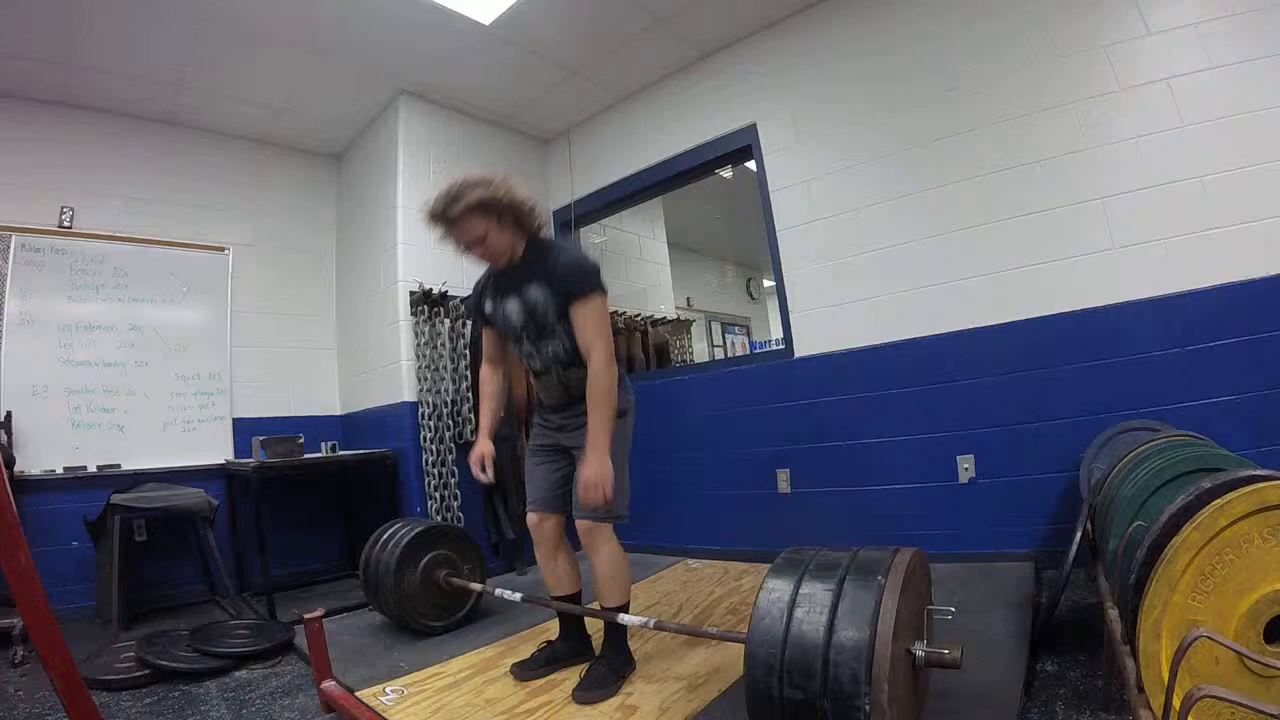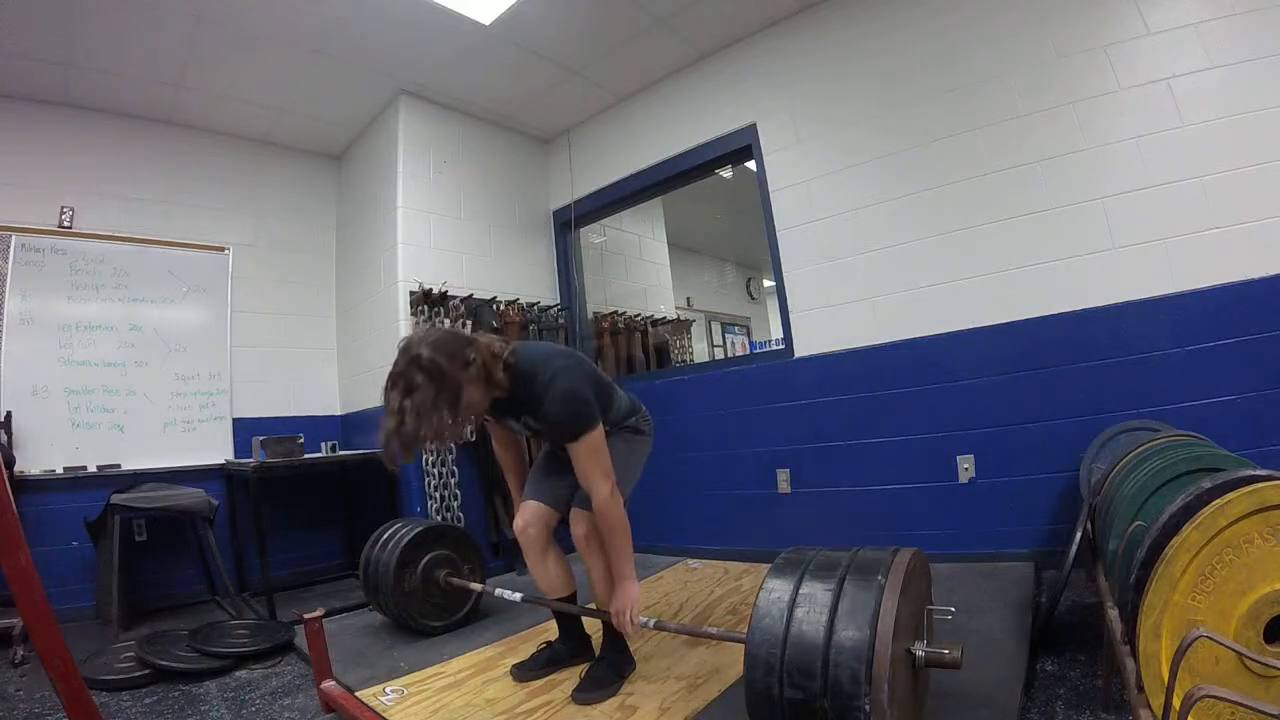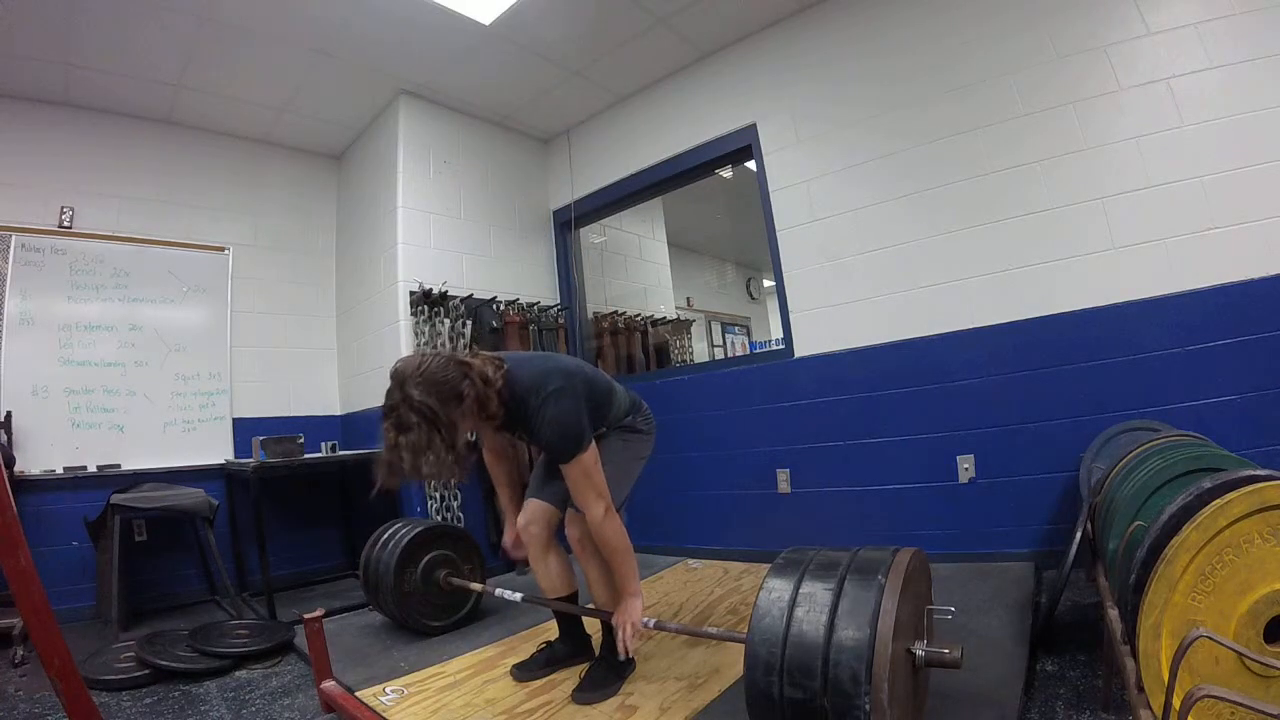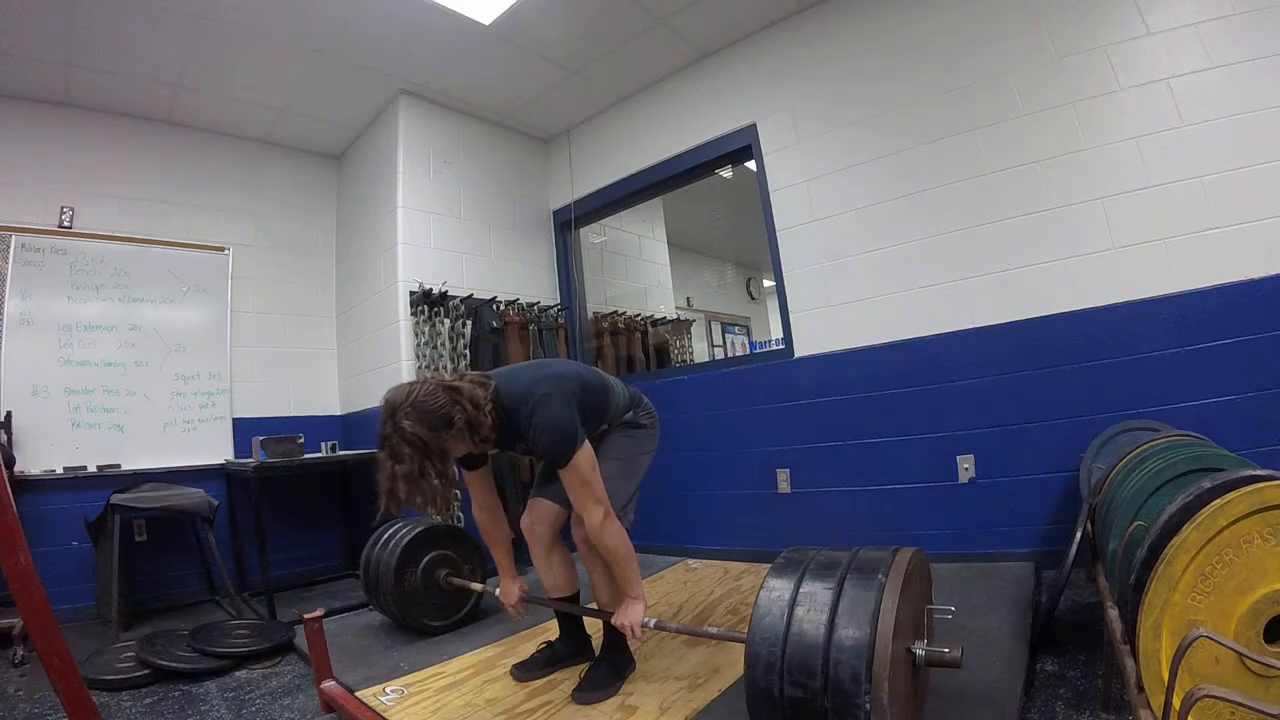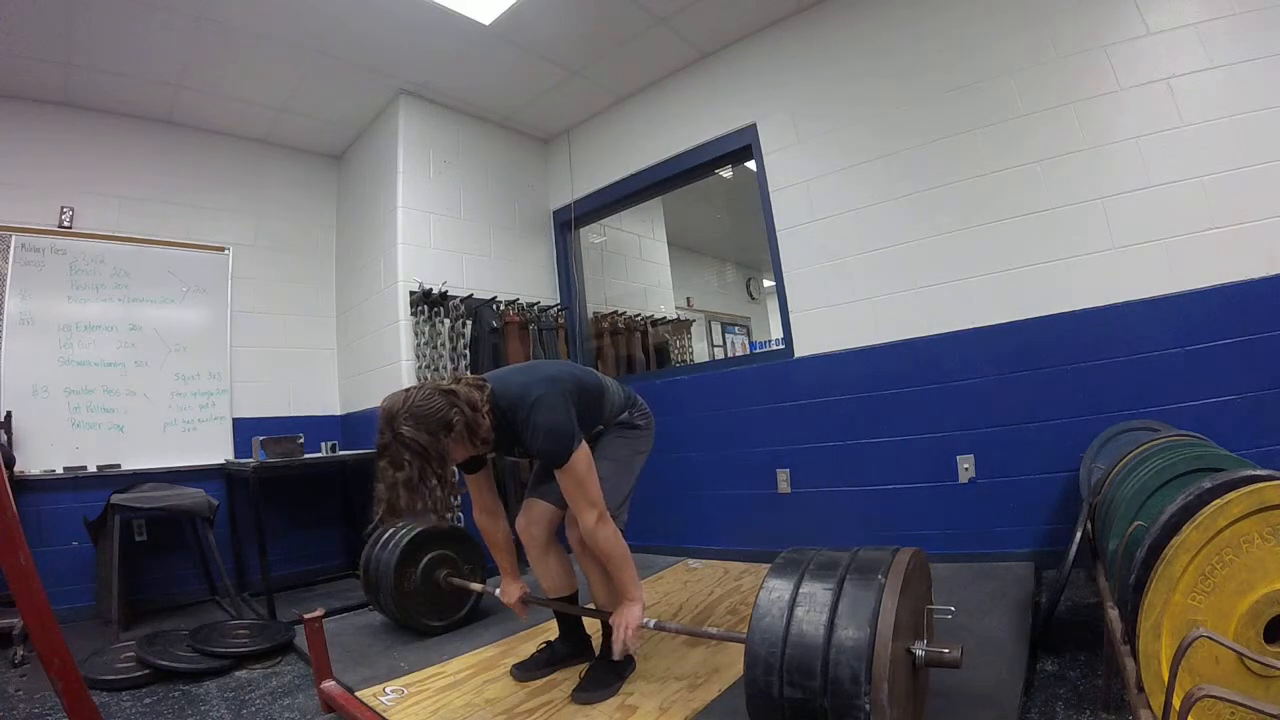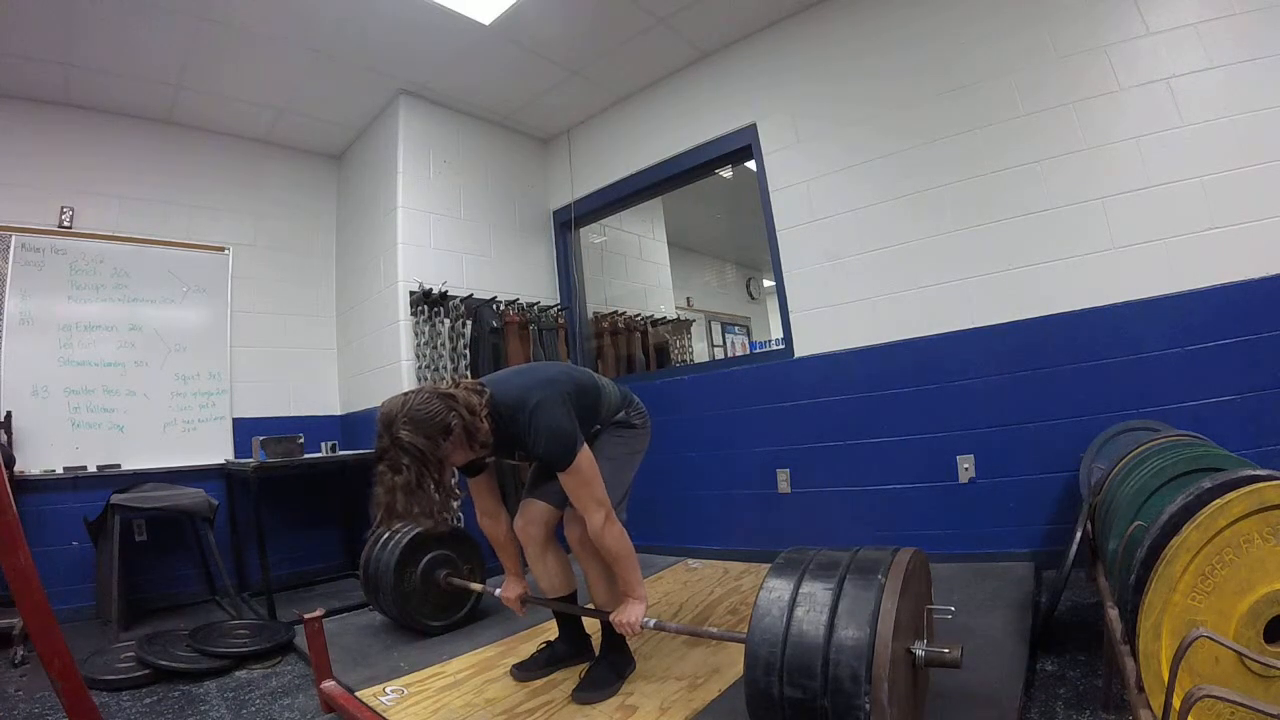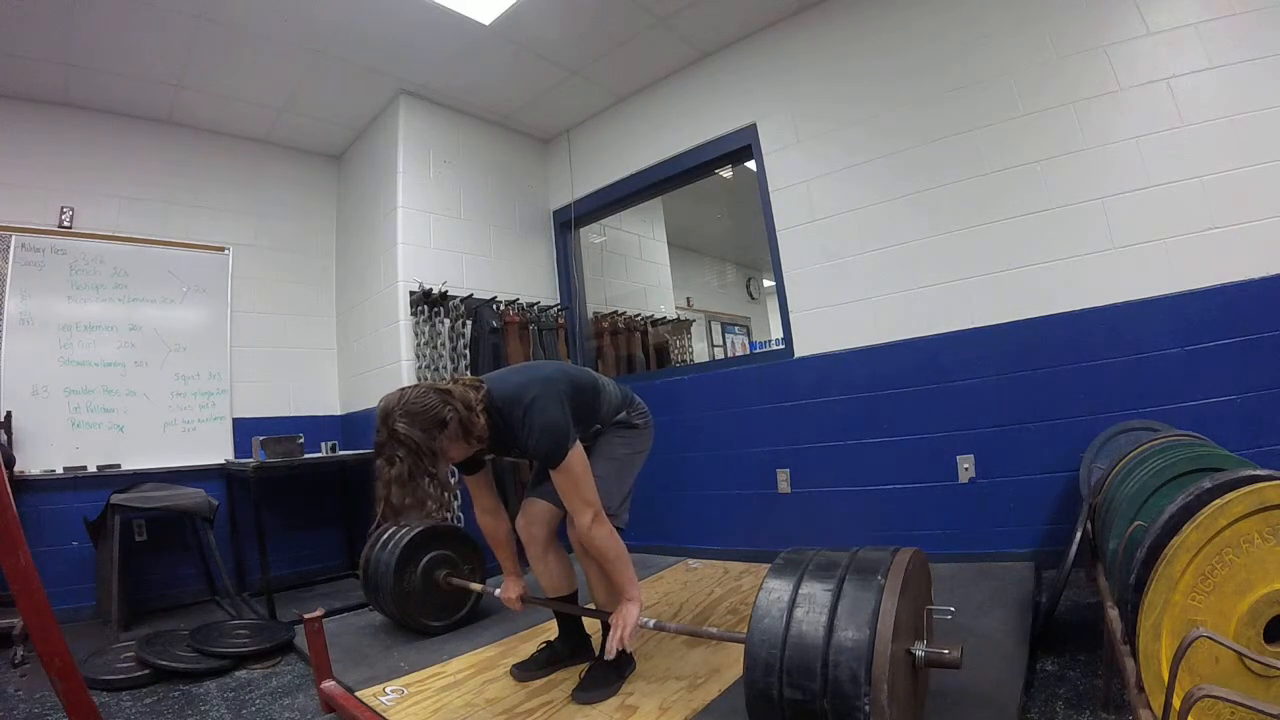
dt=0.5s
person 1, frame 1
left shoulder: (567, 266)
right shoulder: (486, 290)
left elbow: (600, 361)
right elbow: (493, 367)
left wrist: (599, 452)
right wrist: (484, 435)
left hip: (599, 409)
right hip: (549, 419)
left knee: (592, 523)
right knee: (542, 525)
left ankle: (617, 650)
right ankle: (573, 638)
person 1, frame 2
left shoulder: (555, 384)
right shoulder: (486, 386)
left elbow: (602, 491)
right elbow: (507, 444)
left wrist: (626, 581)
right wrist: (521, 505)
left hip: (621, 432)
right hip: (567, 441)
left knee: (584, 529)
right knee: (529, 526)
left ankle: (616, 652)
right ankle: (572, 640)
person 1, frame 3
left shoulder: (549, 404)
right shoulder: (479, 391)
left elbow: (598, 510)
right elbow: (499, 453)
left wrist: (632, 596)
right wrist: (512, 520)
left hip: (622, 430)
right hip: (575, 434)
left knee: (581, 530)
right knee: (532, 524)
left ankle: (616, 653)
right ankle: (573, 639)
person 1, frame 4
left shoulder: (542, 414)
right shoulder: (467, 417)
left elbow: (597, 514)
right elbow: (485, 508)
left wrist: (633, 598)
right wrist: (508, 577)
left hip: (627, 425)
right hip: (581, 430)
left knee: (585, 531)
right knee: (536, 525)
left ankle: (616, 652)
right ankle: (573, 639)
person 1, frame 5
left shoulder: (540, 417)
right shoulder: (465, 421)
left elbow: (592, 518)
right elbow: (487, 512)
left wrist: (632, 600)
right wrist: (510, 577)
left hip: (622, 425)
right hip: (577, 432)
left knee: (580, 531)
right knee: (531, 526)
left ankle: (616, 655)
right ankle: (573, 640)
person 1, frame 6
left shoulder: (540, 418)
right shoulder: (464, 426)
left elbow: (599, 516)
right elbow: (491, 514)
left wrist: (635, 597)
right wrist: (513, 576)
left hip: (619, 424)
right hip: (574, 430)
left knee: (580, 530)
right knee: (529, 525)
left ankle: (615, 651)
right ankle: (573, 639)
person 1, frame 7
left shoulder: (535, 416)
right shoulder: (464, 426)
left elbow: (588, 518)
right elbow: (489, 511)
left wrist: (631, 599)
right wrist: (512, 575)
left hip: (621, 424)
right hip: (576, 432)
left knee: (580, 532)
right knee: (531, 526)
left ankle: (615, 654)
right ankle: (573, 639)
